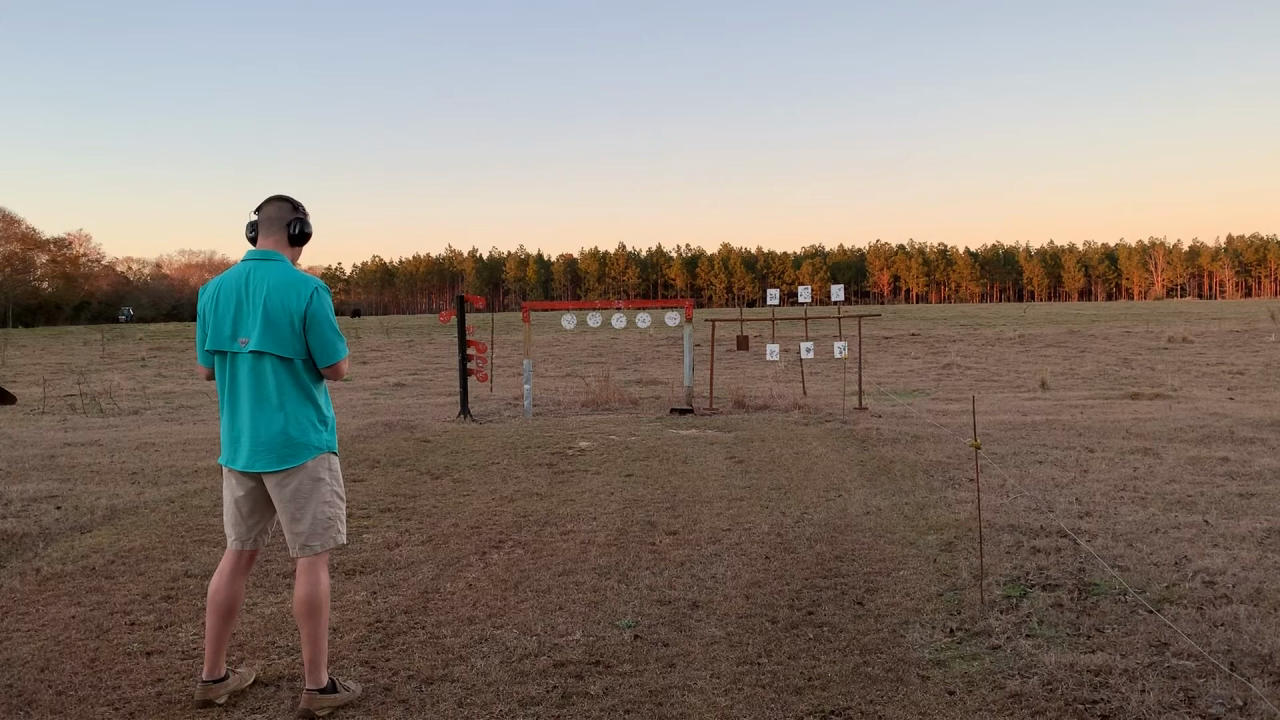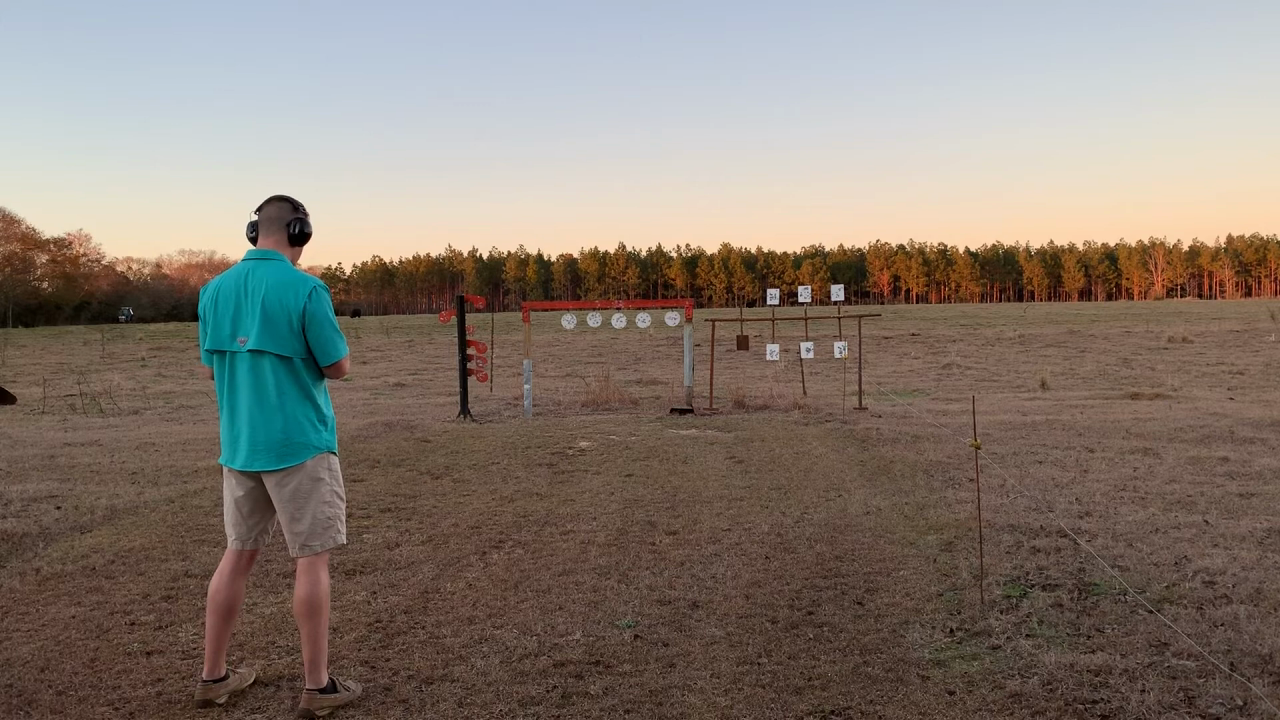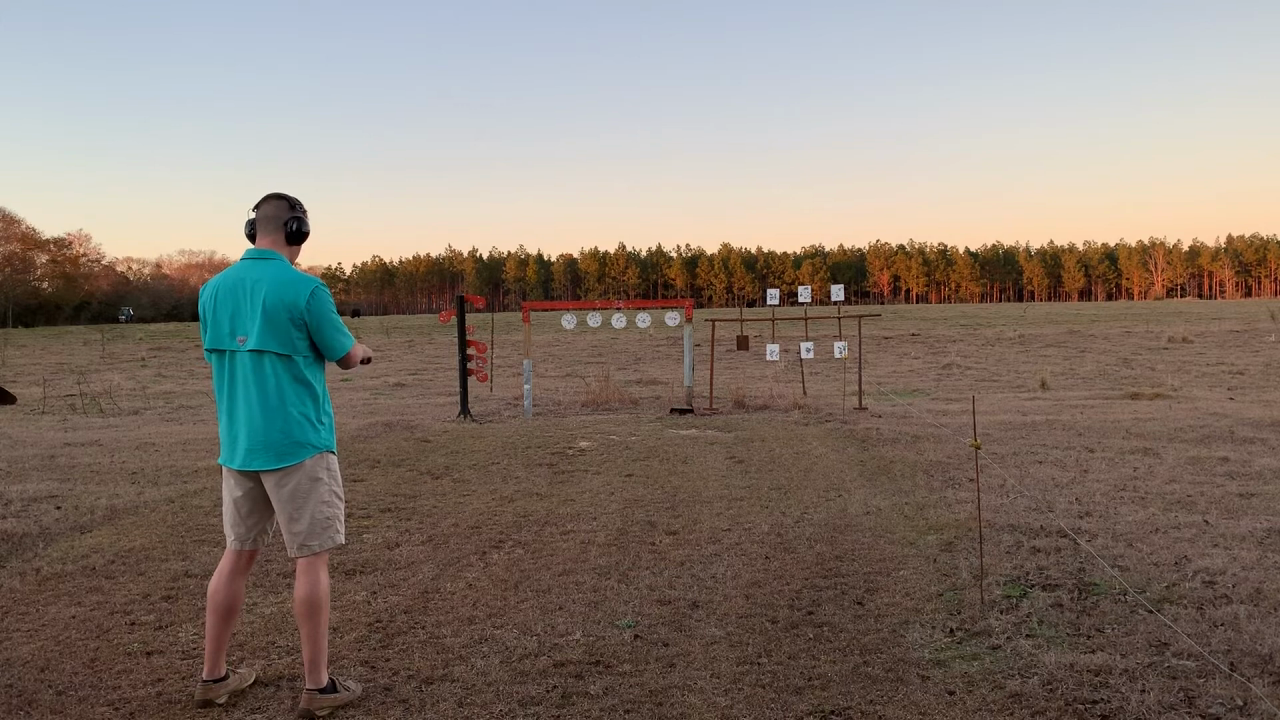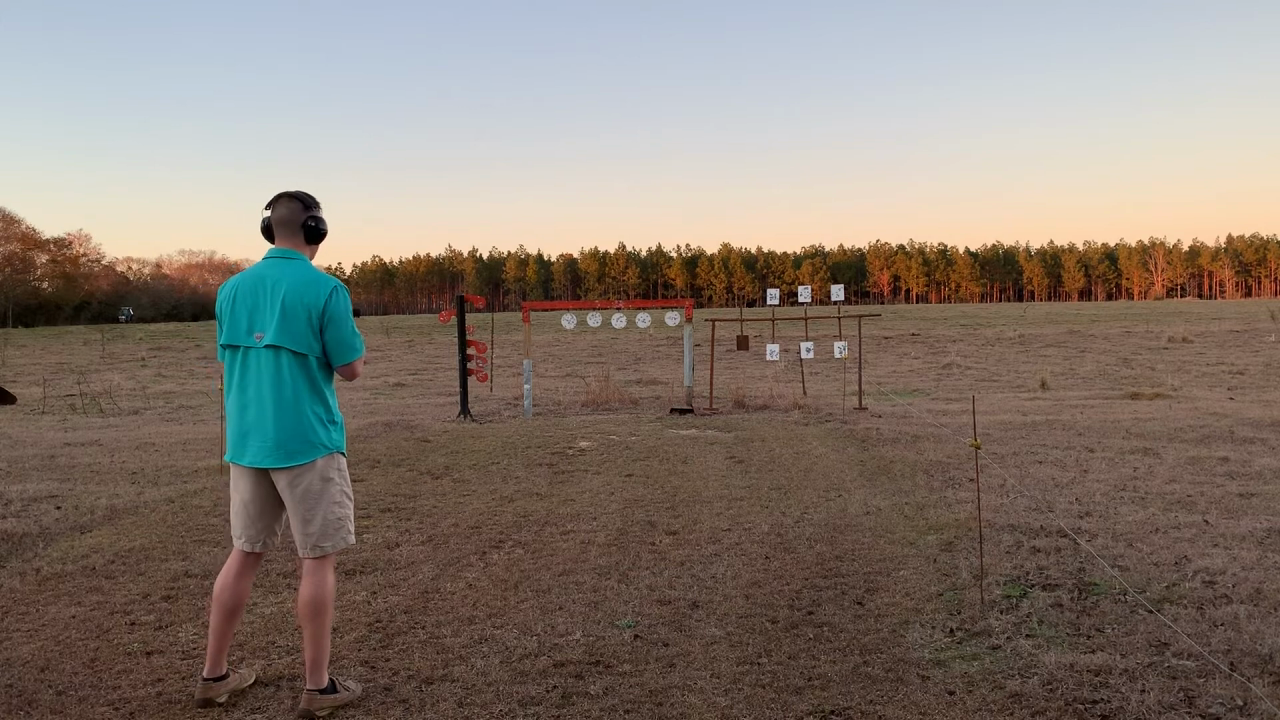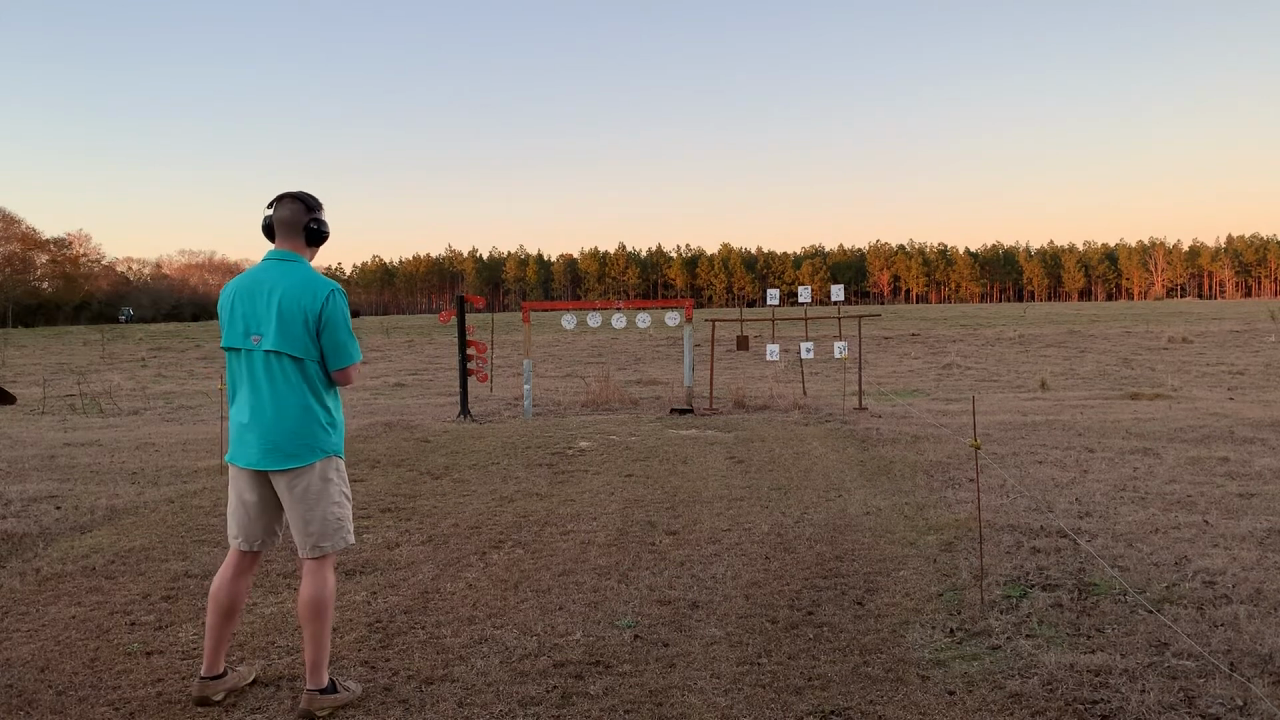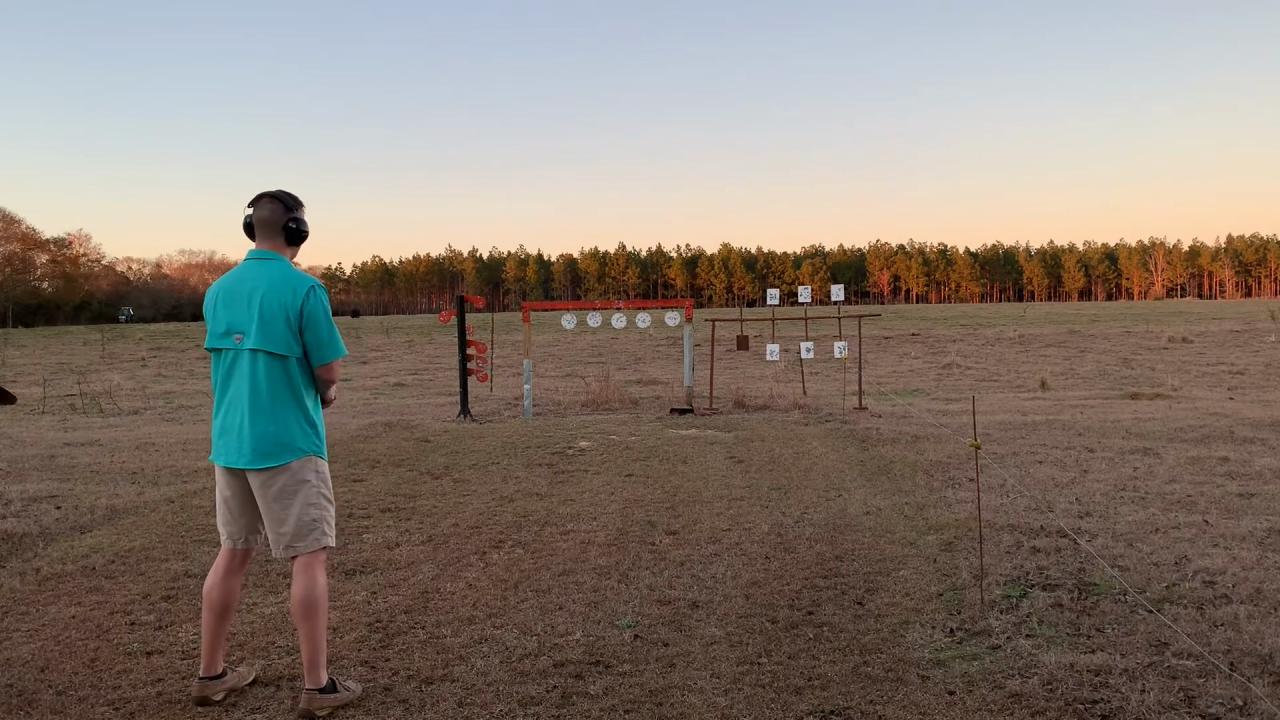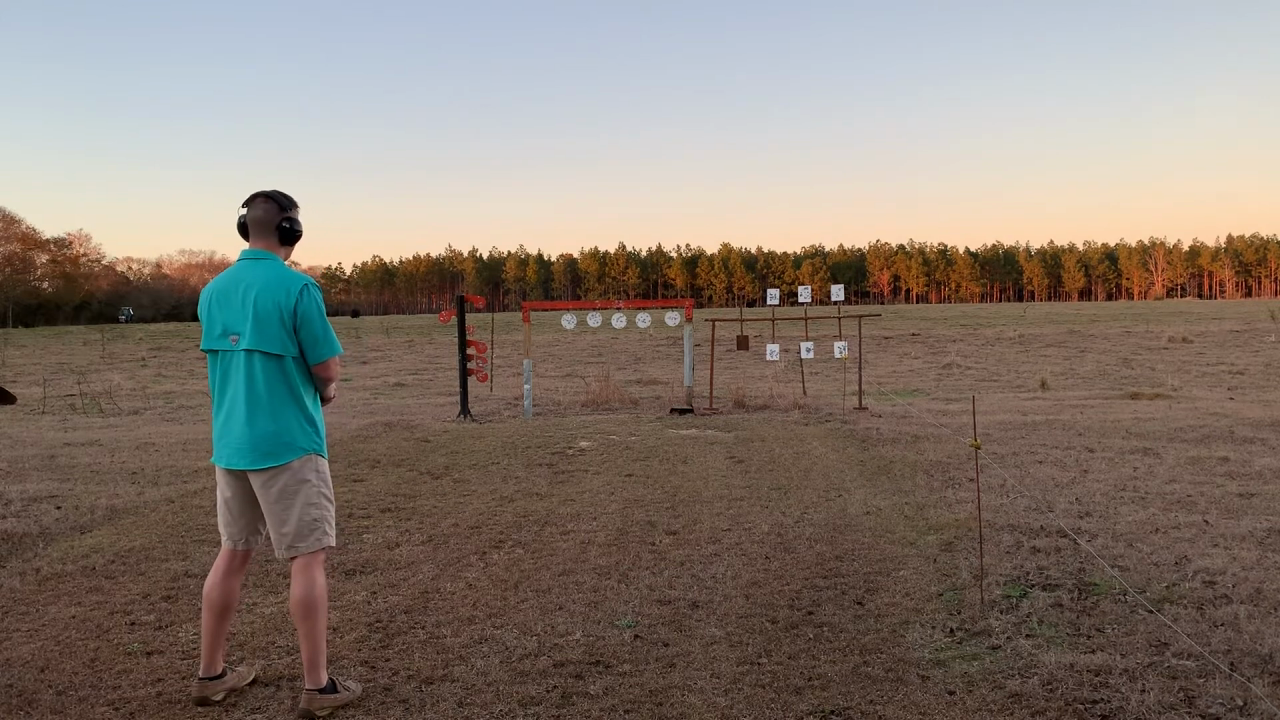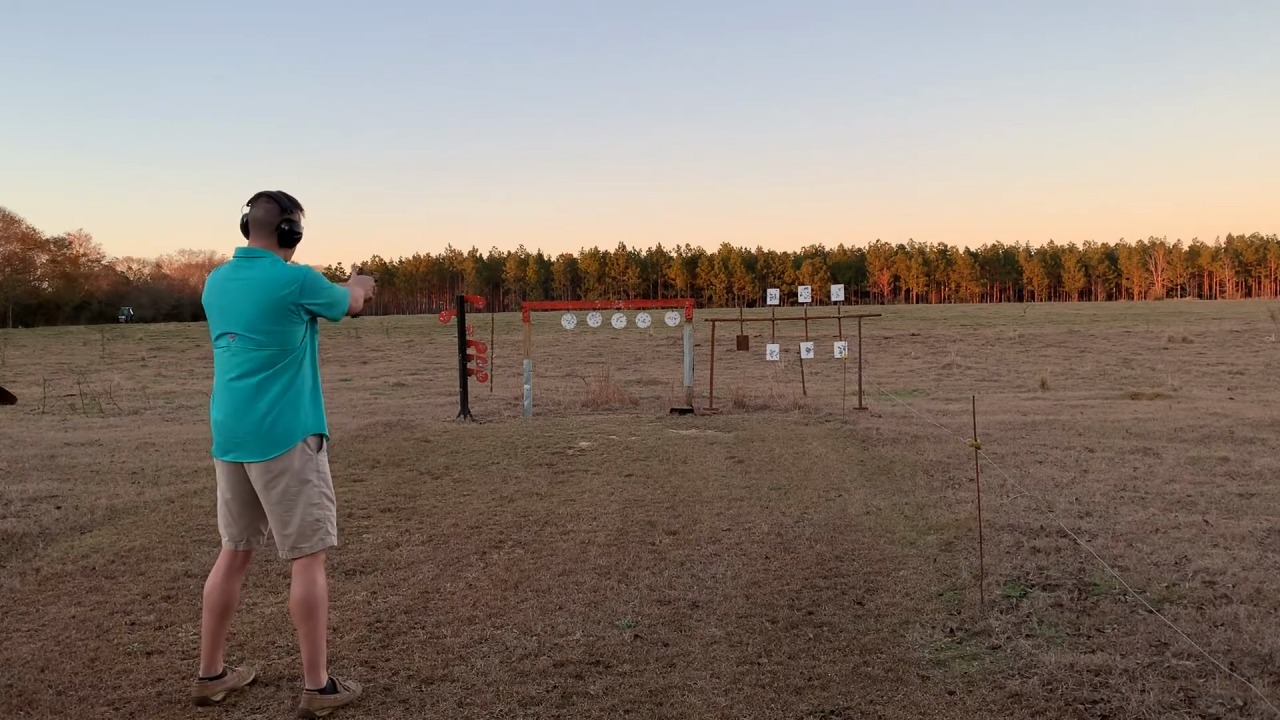
dt=0.4s
person 1, frame 1
left shoulder: (214, 289)
right shoulder: (306, 289)
left elbow: (207, 370)
right elbow: (336, 370)
right wrist: (336, 349)
left hip: (240, 446)
right hip: (299, 445)
left knee: (238, 553)
right knee: (312, 558)
left ankle: (213, 676)
person 1, frame 2
left shoulder: (214, 290)
right shoulder: (305, 289)
left elbow: (213, 367)
right elbow: (337, 368)
right wrist: (326, 352)
left hip: (240, 446)
right hip: (299, 445)
left knee: (238, 553)
right knee: (311, 558)
left ankle: (213, 676)
person 1, frame 3
left shoulder: (213, 289)
right shoulder: (304, 288)
right elbow: (346, 358)
right wrist: (362, 350)
left hip: (239, 445)
right hip: (297, 444)
left knee: (238, 553)
right knee: (311, 558)
left ankle: (213, 676)
person 1, frame 4
left shoulder: (232, 288)
right shoulder: (326, 288)
left elbow: (229, 359)
right elbow: (350, 370)
right wrist: (352, 343)
left hip: (247, 443)
right hip: (308, 444)
left knee: (245, 553)
right knee: (317, 560)
left ankle: (214, 675)
person 1, frame 5
left shoulder: (234, 290)
right shoulder: (323, 291)
right elbow: (345, 375)
right wrist: (323, 365)
left hip: (248, 444)
right hip: (308, 445)
left knee: (242, 554)
right knee: (318, 560)
left ankle: (212, 673)
person 1, frame 6
left shoulder: (218, 290)
right shoulder: (303, 288)
right elbow: (329, 372)
right wrist: (322, 391)
left hip: (232, 443)
right hip: (289, 444)
left knee: (233, 553)
right knee: (308, 558)
left ankle: (210, 674)
person 1, frame 7
left shoulder: (213, 290)
right shoulder: (296, 287)
right elbow: (327, 369)
right wrist: (324, 387)
left hip: (232, 443)
right hip: (289, 443)
left knee: (233, 553)
right knee: (307, 559)
left ankle: (210, 674)
person 1, frame 8
left shoulder: (216, 283)
right shoulder: (295, 281)
right elbow: (348, 302)
left wrist: (342, 289)
right wrist: (360, 286)
left hip: (231, 439)
right hip: (286, 438)
left knee: (234, 553)
right knee: (308, 558)
left ankle: (210, 674)
